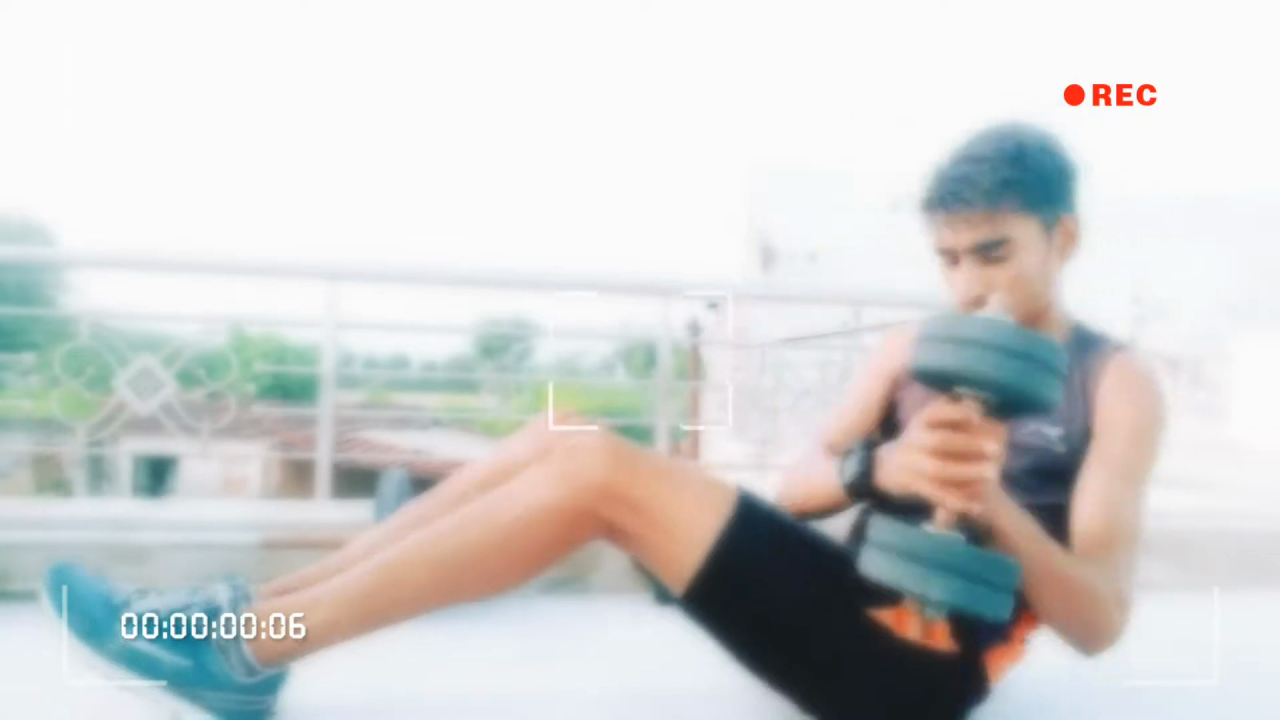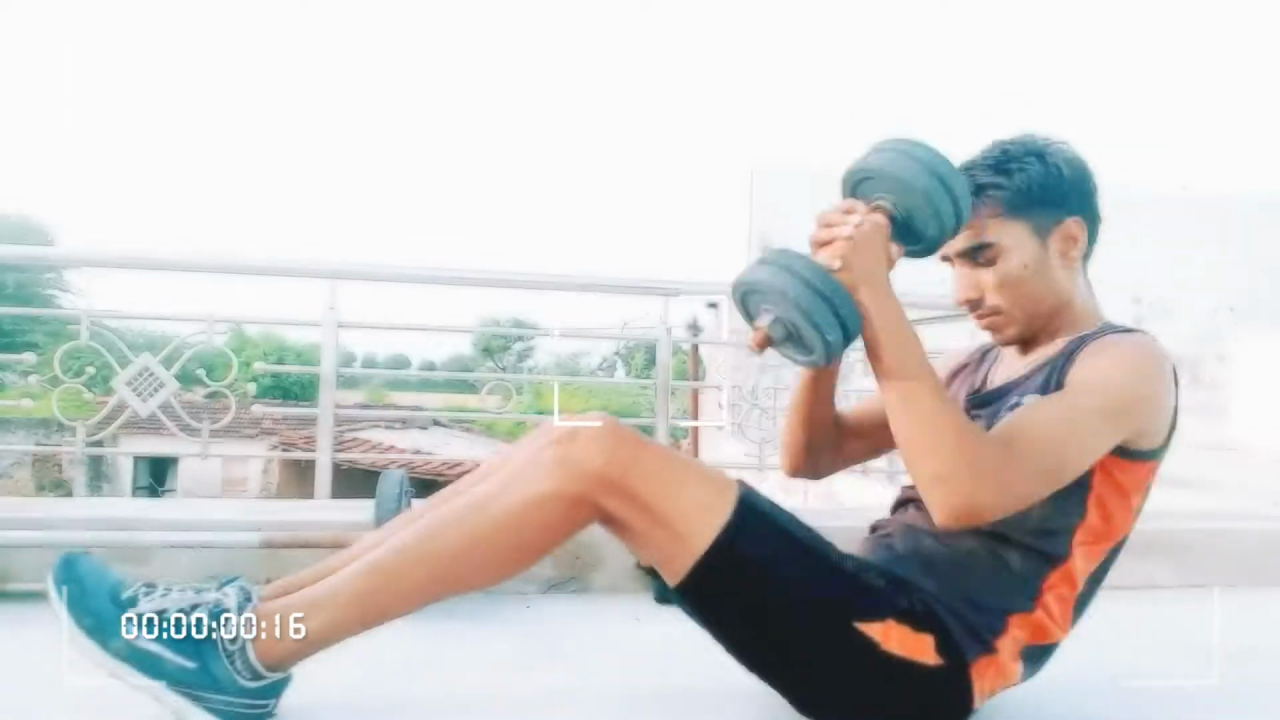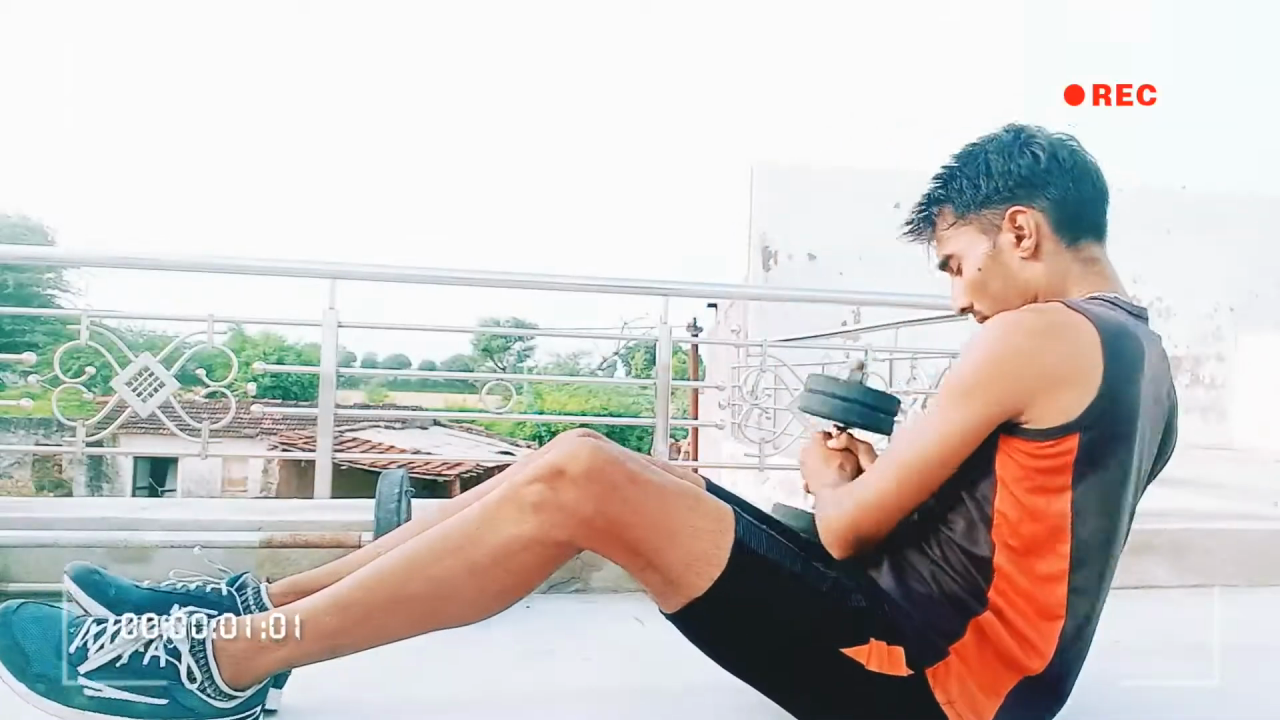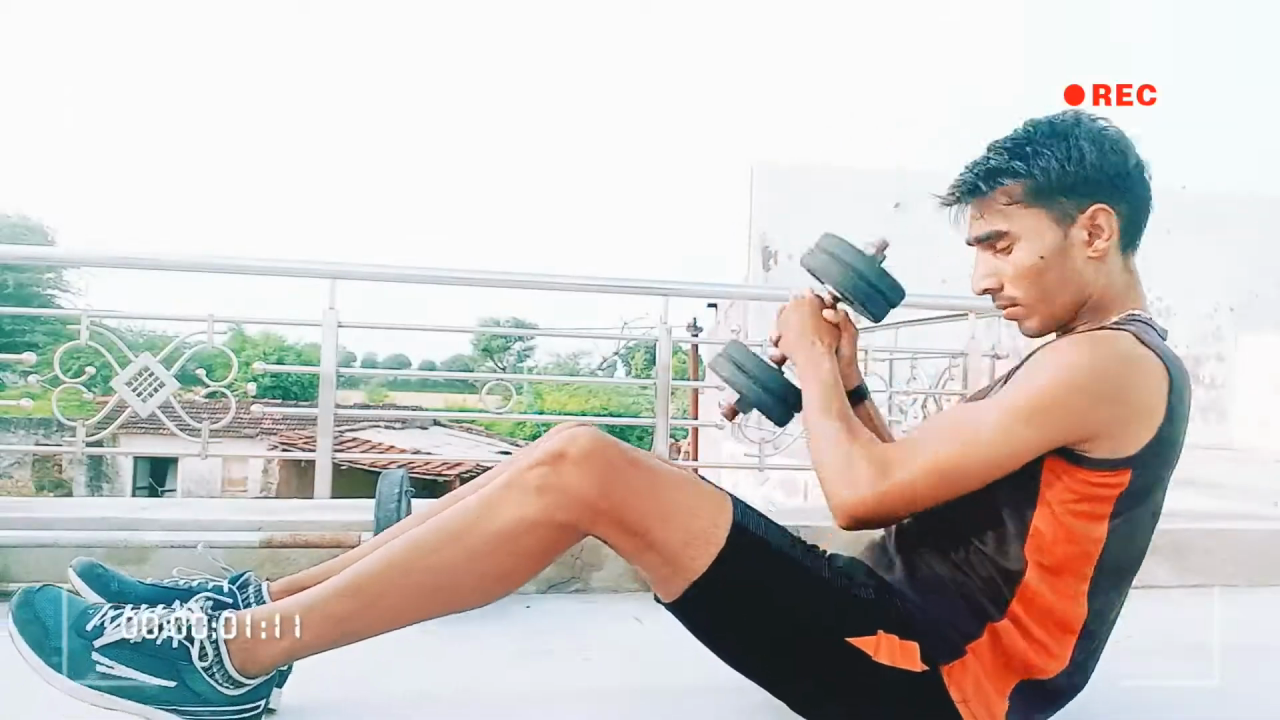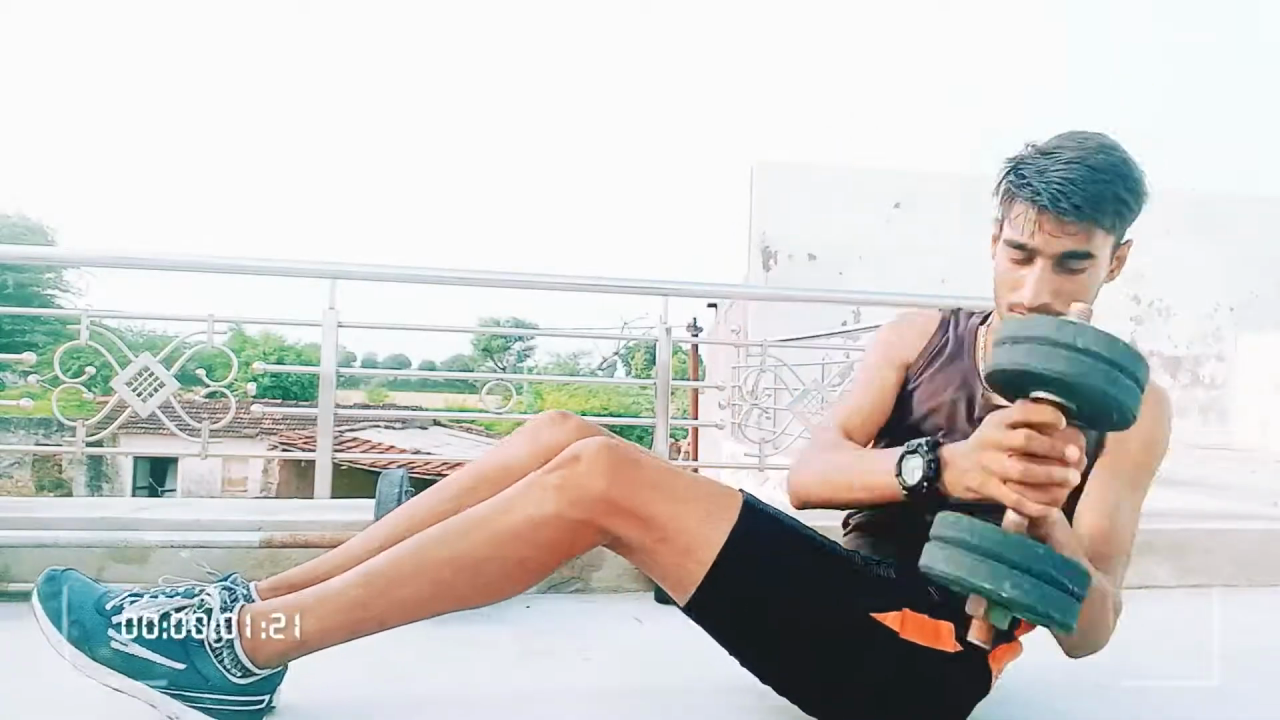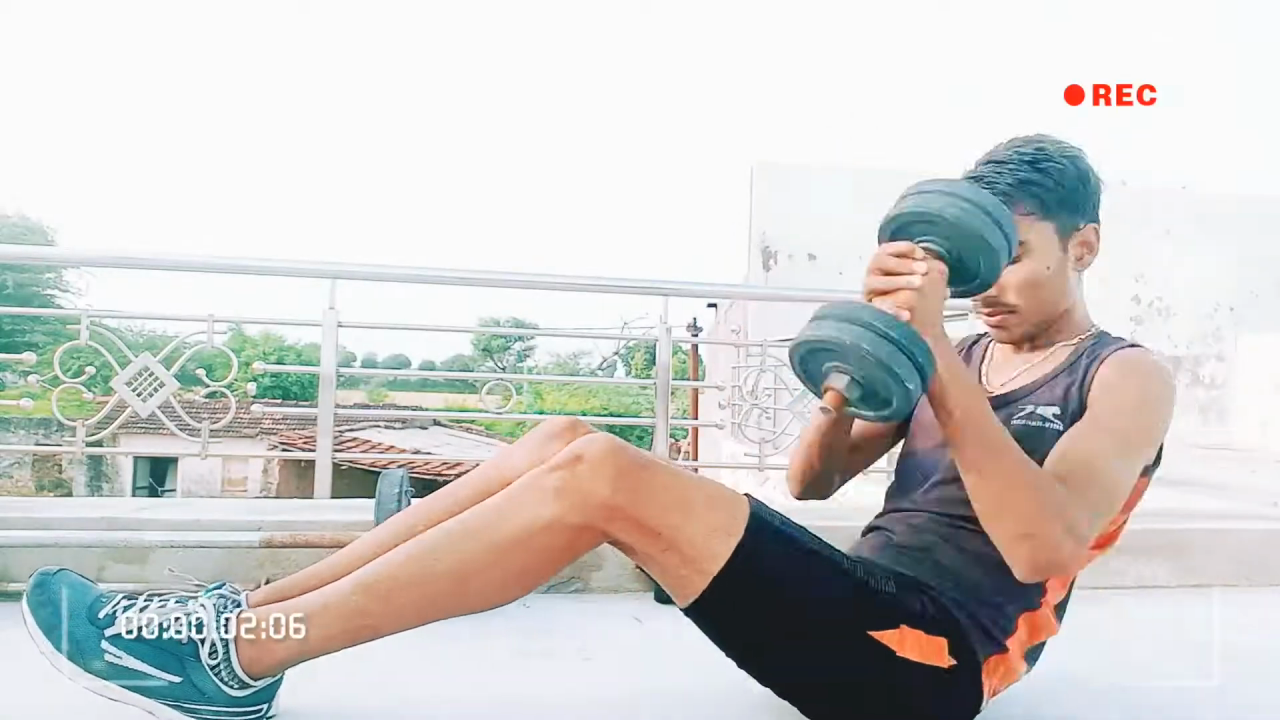
dt=0.4s
person 1, frame 1
left shoulder: (1115, 386)
right shoulder: (920, 354)
left elbow: (1100, 620)
right elbow: (800, 490)
left wrist: (997, 515)
right wrist: (874, 471)
right hip: (852, 606)
left knee: (595, 472)
right knee: (557, 442)
right ankle: (255, 611)
person 1, frame 2
left shoulder: (1128, 367)
right shoulder: (980, 360)
left elbow: (967, 494)
right elbow: (806, 458)
left wrist: (880, 300)
right hip: (868, 610)
left knee: (596, 454)
right knee: (570, 446)
right ankle: (258, 606)
person 1, frame 3
left shoulder: (1040, 337)
right shoulder: (1132, 357)
left elbow: (848, 524)
left wrist: (831, 479)
right wrist: (887, 478)
left knee: (575, 490)
right knee: (581, 464)
right ankle: (260, 604)
person 1, frame 4
left shoulder: (1103, 364)
right shoulder: (1126, 368)
left elbow: (860, 494)
left wrist: (818, 368)
right wrist: (848, 397)
left knee: (582, 472)
right knee: (577, 458)
right ankle: (259, 603)
person 1, frame 5
left shoulder: (1129, 404)
right shoulder: (924, 333)
left elbow: (1088, 626)
right elbow: (810, 475)
left wrist: (1038, 519)
right wrist: (948, 470)
right hip: (854, 602)
left knee: (599, 477)
right knee: (558, 434)
right ankle: (254, 602)
person 1, frame 6
left shoulder: (1127, 380)
right shoulder: (955, 356)
left elbow: (1038, 549)
right elbow: (808, 477)
left wrist: (937, 359)
right hip: (861, 608)
left knee: (601, 475)
right knee: (561, 445)
right ankle: (248, 607)
